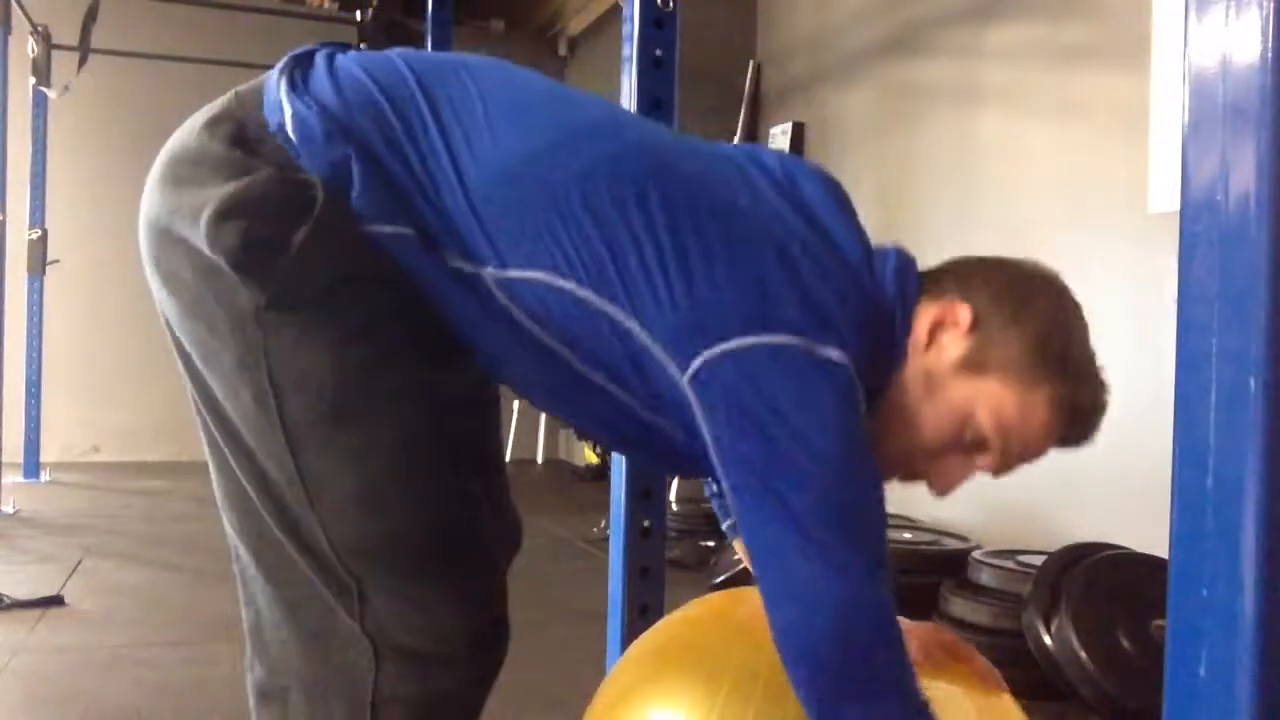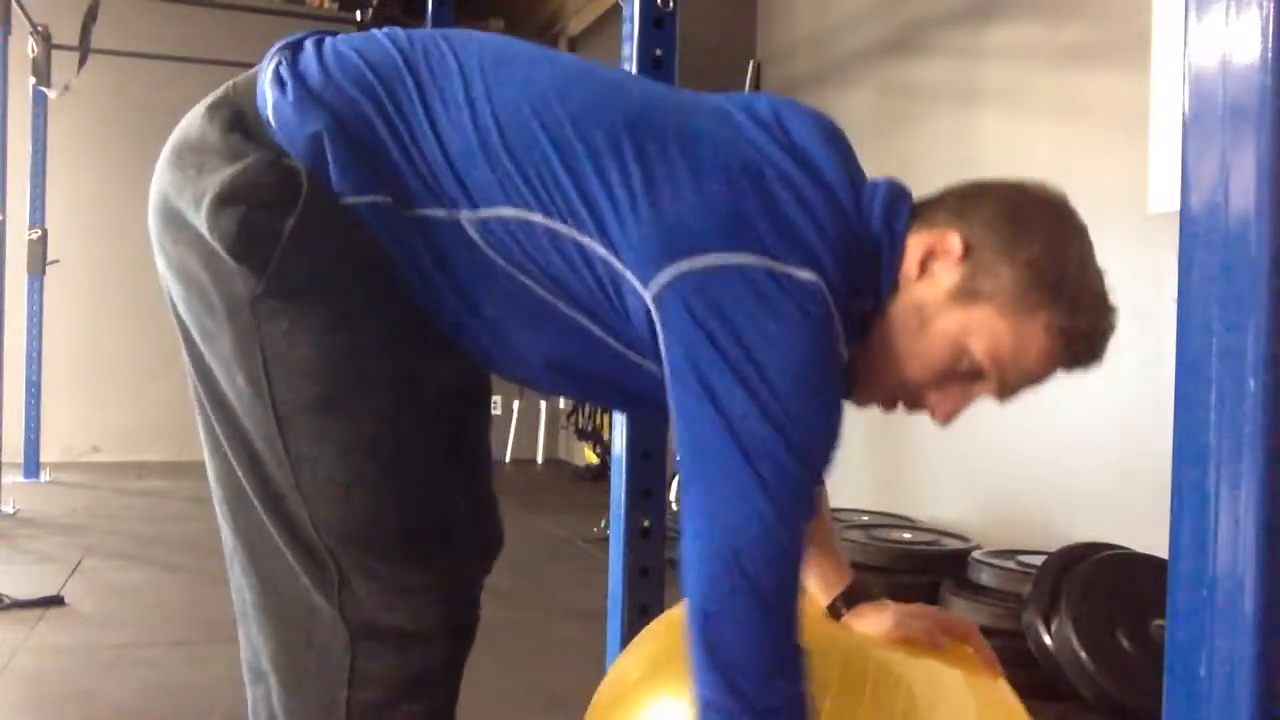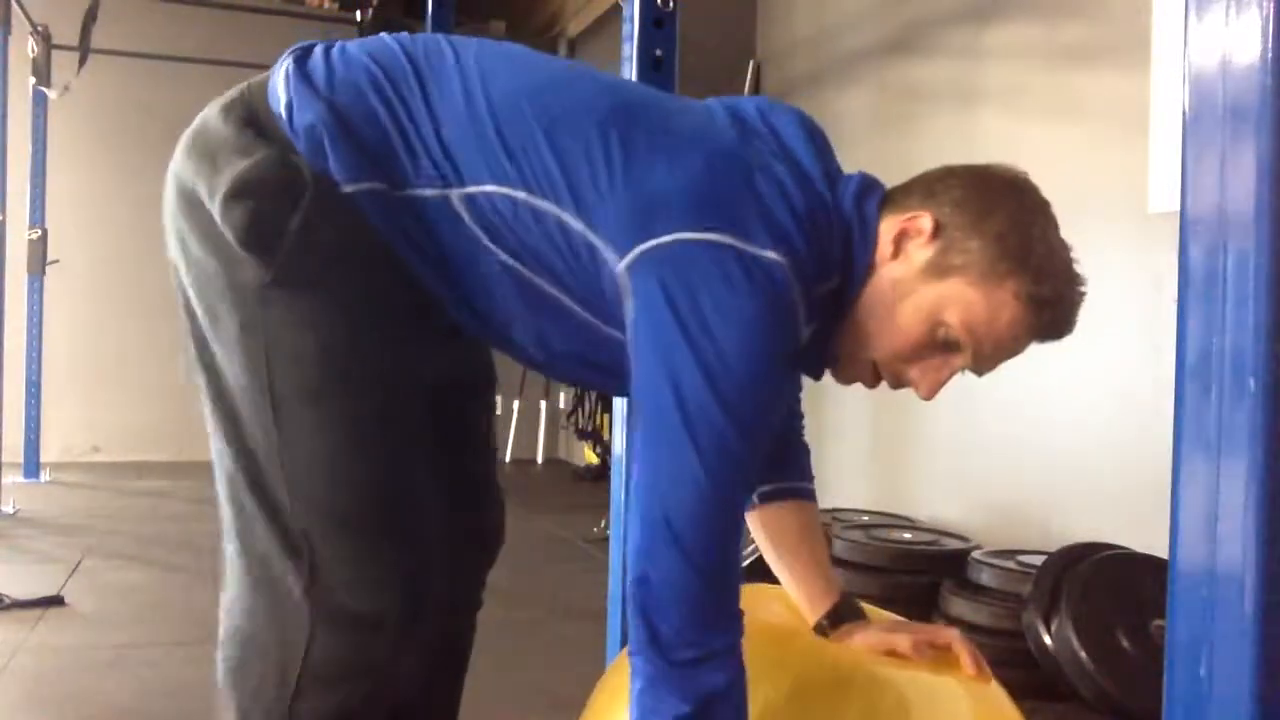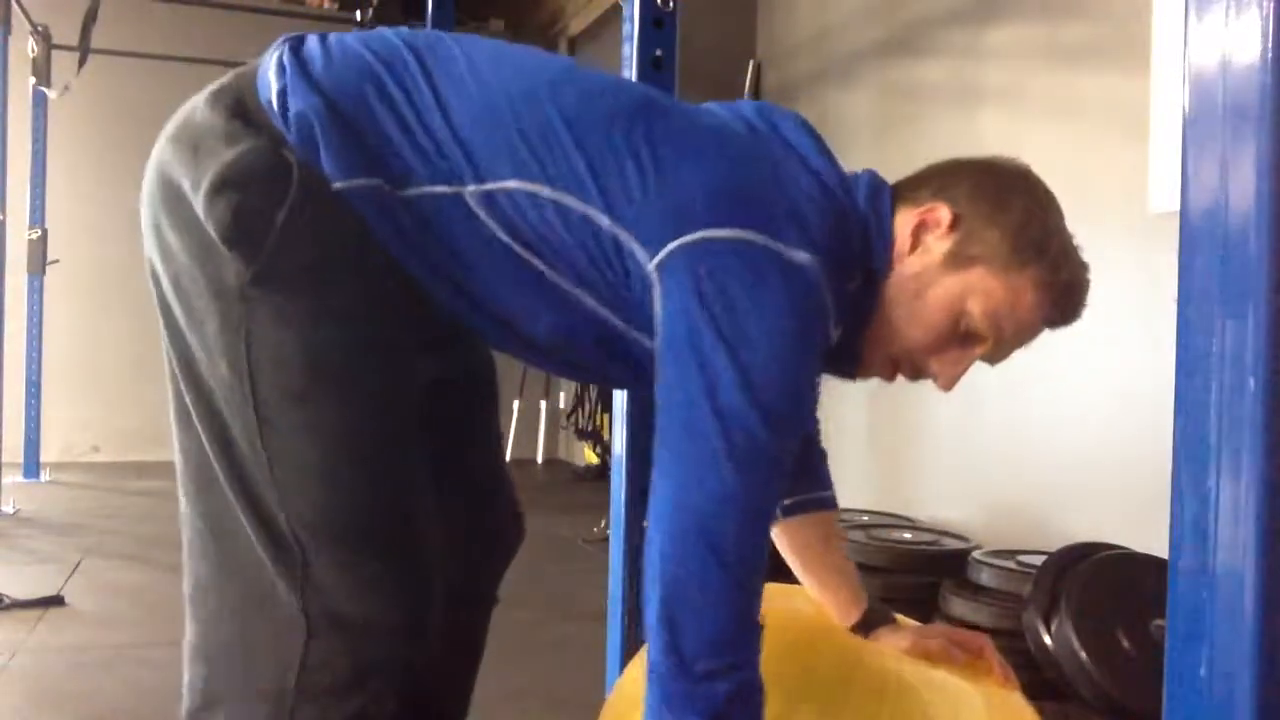
dt=0.4s
person 1, frame 1
left shoulder: (828, 255)
right shoulder: (789, 374)
left wrist: (860, 626)
left hip: (348, 206)
right hip: (264, 200)
left knee: (460, 563)
right knee: (411, 618)
person 1, frame 2
left shoulder: (828, 194)
right shoulder: (763, 308)
left elbow: (760, 454)
left wrist: (847, 601)
left hip: (386, 222)
right hip: (270, 186)
left knee: (440, 566)
right knee: (377, 607)
person 1, frame 3
left shoulder: (805, 192)
right shoulder: (730, 285)
left elbow: (756, 440)
right elbow: (677, 604)
left wrist: (838, 618)
left hip: (391, 232)
right hip: (277, 183)
left knee: (446, 551)
right knee: (343, 591)
person 1, frame 4
left shoulder: (814, 205)
right shoulder: (760, 288)
left elbow: (774, 443)
right elbow: (699, 619)
left wrist: (869, 624)
left hip: (386, 212)
right hip: (263, 181)
left knee: (460, 545)
right knee: (337, 595)
